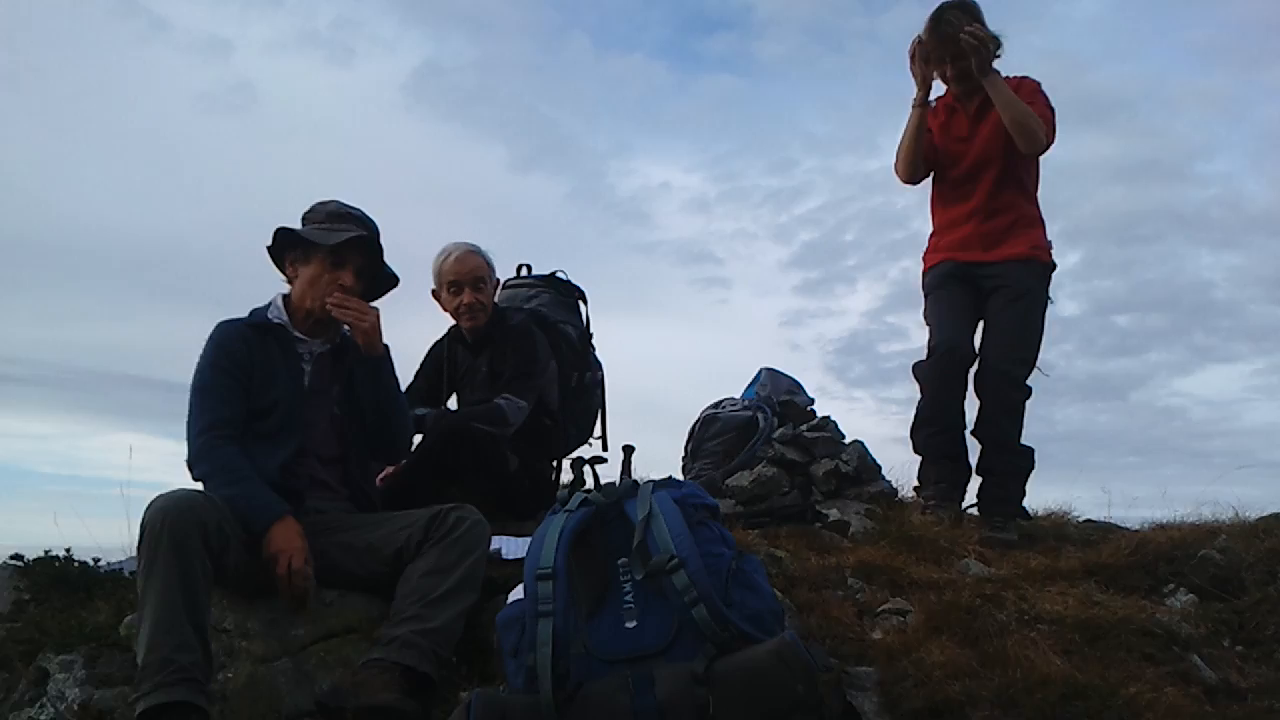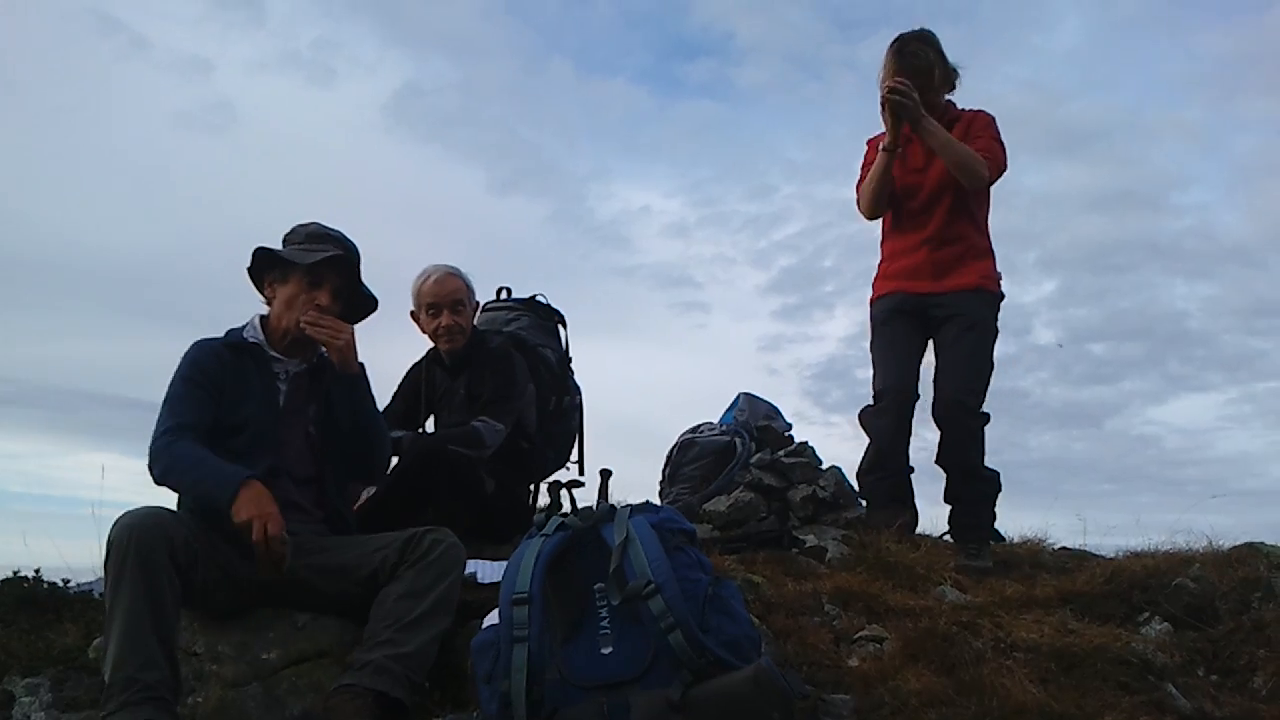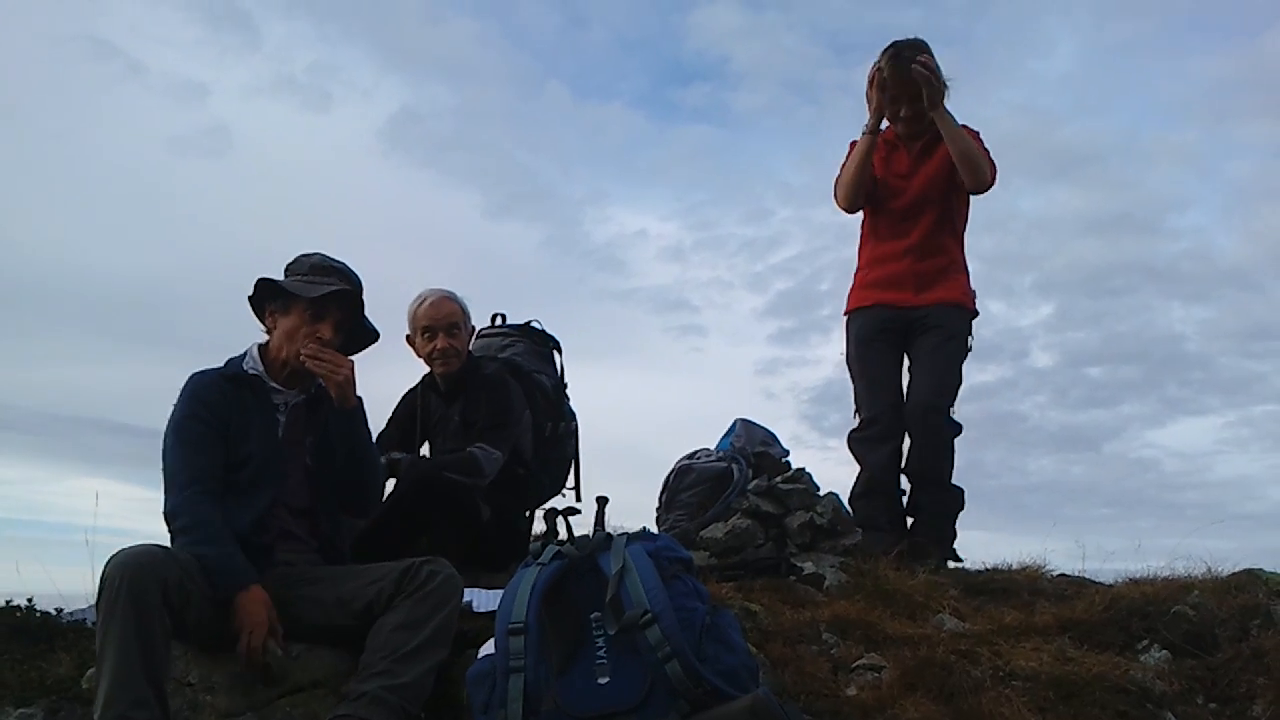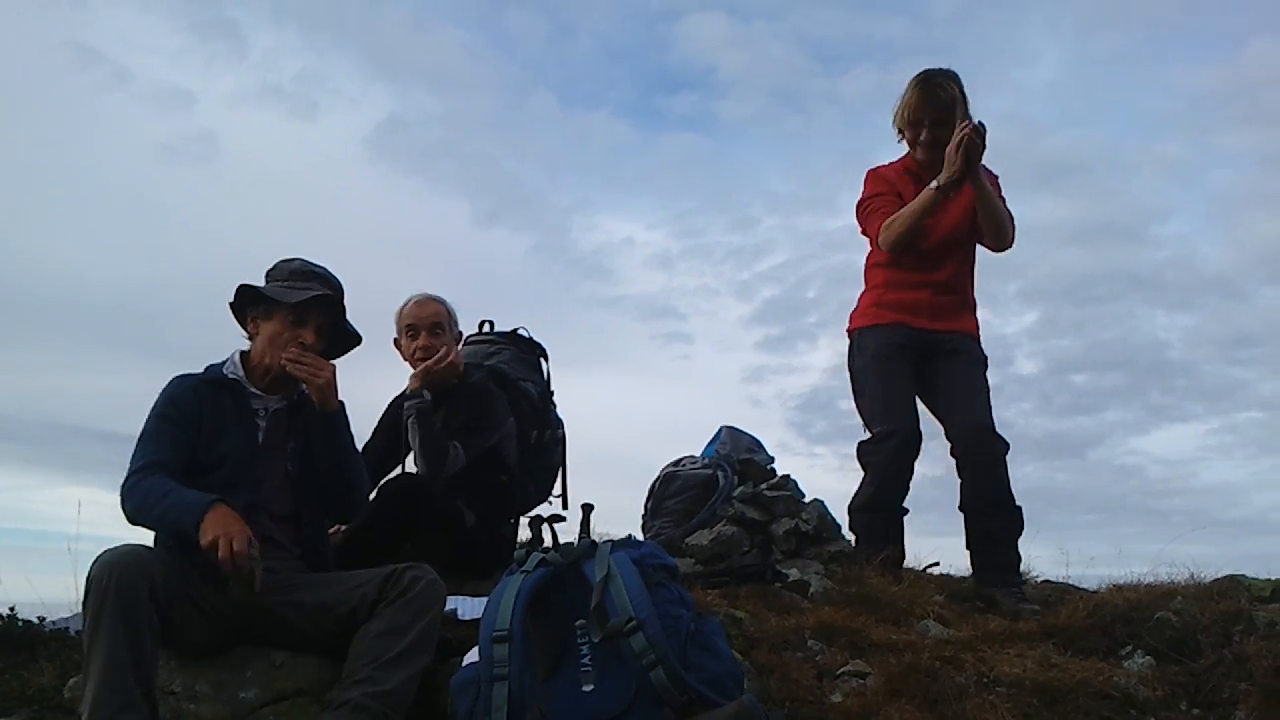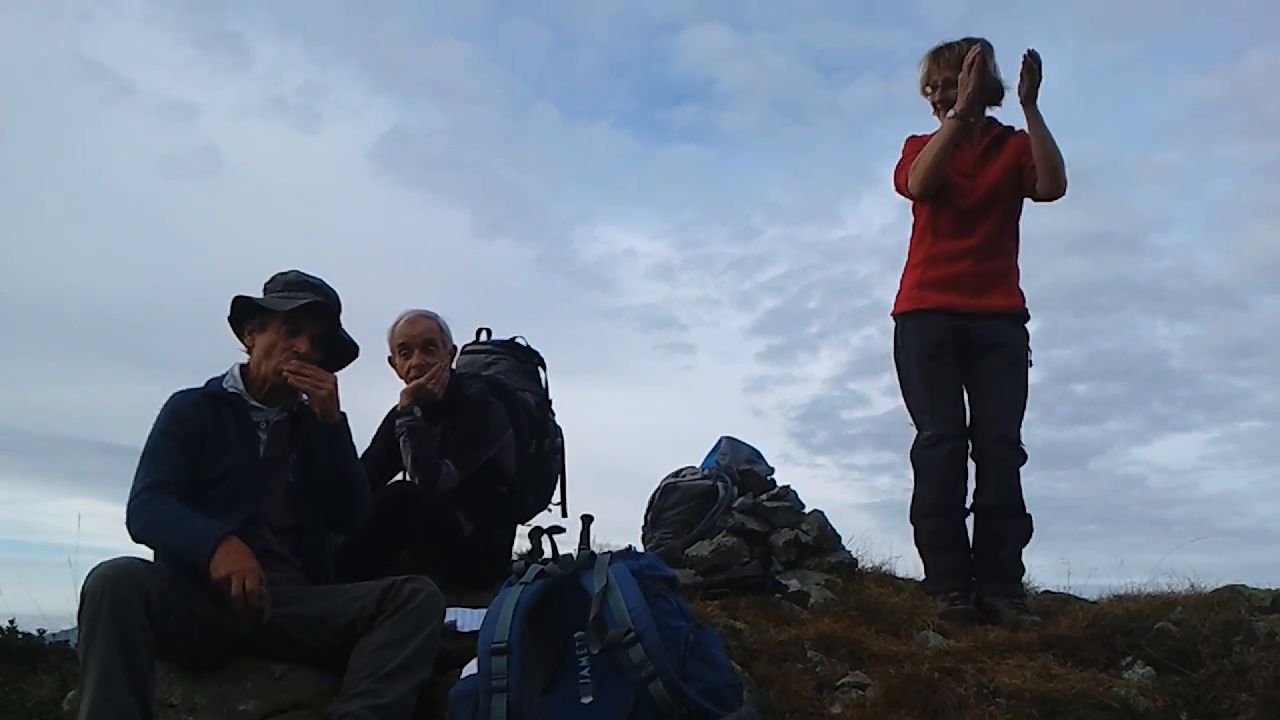
dt=0.4s
person 1, frame 1
left shoulder: (1021, 93)
right shoulder: (931, 114)
left elbow: (1035, 142)
right elbow: (908, 173)
left wrist: (986, 79)
right wrist: (922, 95)
left hip: (1017, 261)
right hip: (951, 263)
left knee: (1002, 376)
right knee: (945, 354)
left ankle: (1001, 507)
right ankle: (941, 485)
person 1, frame 2
left shoulder: (974, 125)
right shoulder: (883, 144)
left elbow: (978, 174)
right elbow: (869, 206)
left wrist: (923, 116)
right wrist: (893, 135)
left hip: (966, 291)
right hip: (898, 292)
left knee: (957, 406)
right knee: (891, 398)
left ankle: (972, 534)
right ankle: (887, 522)
person 1, frame 3
left shoulder: (957, 140)
right shoulder: (867, 150)
left elbow: (980, 180)
right elbow: (847, 200)
left wrist: (937, 112)
right wrist: (873, 124)
left hip: (942, 304)
right hip: (875, 305)
left knee: (929, 411)
right knee: (879, 422)
left ankle: (931, 546)
right ankle: (884, 549)
person 1, frame 4
left shoulder: (977, 183)
right shoulder: (881, 179)
left elbow: (1000, 239)
right elbow: (890, 238)
left wrist: (977, 173)
right wrist: (943, 179)
left hip: (953, 333)
right hip: (884, 328)
left knee: (978, 437)
right knee: (894, 437)
left ankle: (998, 573)
right ankle: (877, 558)
person 1, frame 5
left shoulder: (1015, 146)
right shoulder: (922, 146)
left elbow: (1053, 187)
right elbow: (919, 187)
left wrist: (1030, 107)
right wrist: (959, 116)
left hip: (998, 315)
right hip: (927, 312)
left knee: (999, 443)
right knee: (942, 439)
left ankle: (999, 582)
right ankle: (949, 580)
person 2, frame 1
left shoulder: (358, 356)
right shoulder: (236, 340)
left elbow: (394, 449)
right elbow: (210, 447)
left wrist: (374, 354)
right wrist: (274, 520)
left hip: (341, 530)
right hip: (251, 527)
left knee: (462, 525)
right knee: (177, 512)
person 2, frame 2
left shoulder: (336, 376)
right shoulder: (213, 359)
left elbow: (369, 468)
right elbow: (169, 451)
left wrist: (350, 372)
right wrist: (237, 487)
left hip: (314, 554)
right hip: (221, 547)
left knee: (438, 547)
right knee: (144, 529)
person 2, frame 3
left shoulder: (332, 407)
right shoulder: (210, 391)
left elbow: (363, 503)
right elbow: (187, 502)
left wrist: (348, 406)
right wrist: (243, 586)
left hip: (311, 585)
right hip: (220, 585)
left knee: (435, 579)
right knee: (137, 569)
person 2, frame 4
left shoulder: (315, 413)
right shoulder: (191, 395)
left elbow: (348, 508)
right elbow: (141, 487)
left wrist: (328, 410)
right wrist: (207, 510)
left hip: (293, 590)
right hip: (199, 581)
left knee: (418, 585)
right knee: (124, 567)
person 2, frame 5
left shoulder: (316, 425)
right shoulder: (193, 410)
left elbow: (350, 520)
right elbow: (146, 510)
left wrist: (331, 422)
right wrist: (219, 543)
left hip: (292, 603)
right hip: (199, 597)
left knee: (417, 597)
right knee: (117, 581)
person 3, frame 1
left shoulder: (522, 336)
right shoulder: (448, 347)
left elbow: (505, 417)
right elbow: (407, 409)
left wrist: (417, 418)
left hip: (525, 483)
right hip: (473, 478)
left knee: (452, 432)
person 3, frame 2
left shoulder: (501, 360)
right shoulder: (426, 370)
left elbow: (483, 439)
left wrist: (394, 441)
right wrist: (374, 482)
left hip: (501, 506)
right hip: (450, 500)
left knee: (428, 454)
person 3, frame 3
left shoulder: (497, 386)
right shoulder: (421, 396)
left elbow: (479, 469)
left wrist: (390, 460)
left hip: (497, 533)
right hip: (446, 527)
left knee: (423, 481)
person 3, frame 4
left shoulder: (482, 395)
right shoulder: (407, 402)
left elbow: (435, 469)
right elbow: (364, 473)
left wrist: (418, 394)
left hip: (482, 541)
right hip: (431, 535)
left knee: (405, 489)
person 3, frame 5
left shoulder: (480, 407)
right shoulder: (405, 415)
left elbow: (430, 484)
left wrist: (409, 412)
left hip: (479, 554)
right hip: (429, 545)
left knee: (402, 497)
